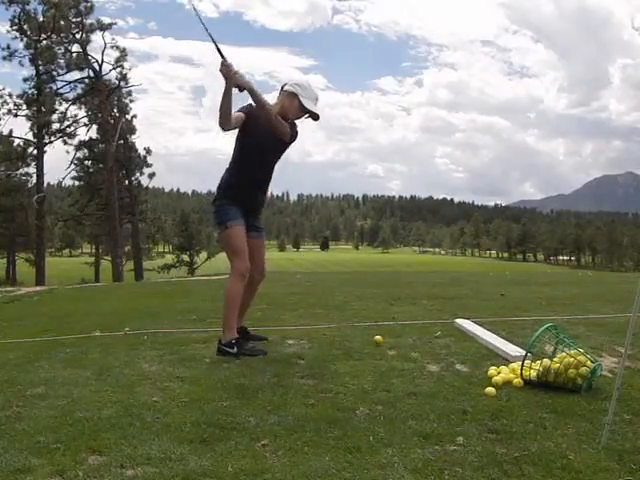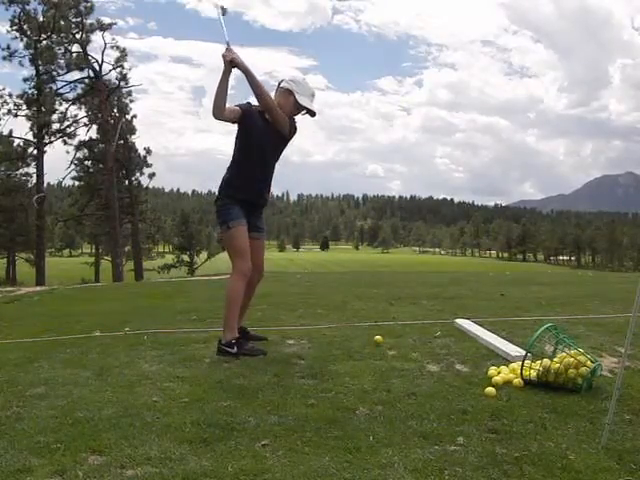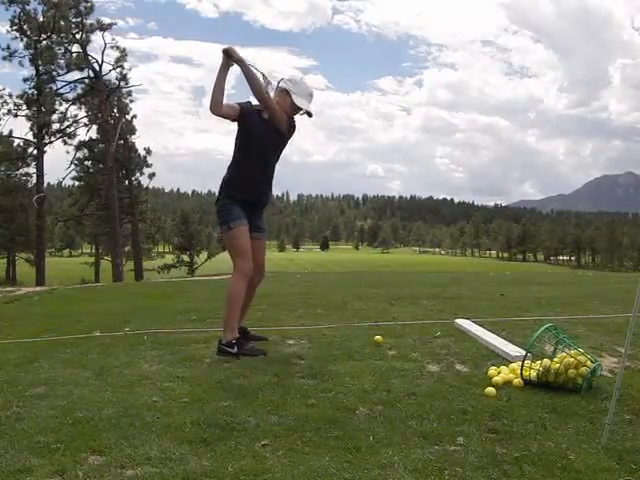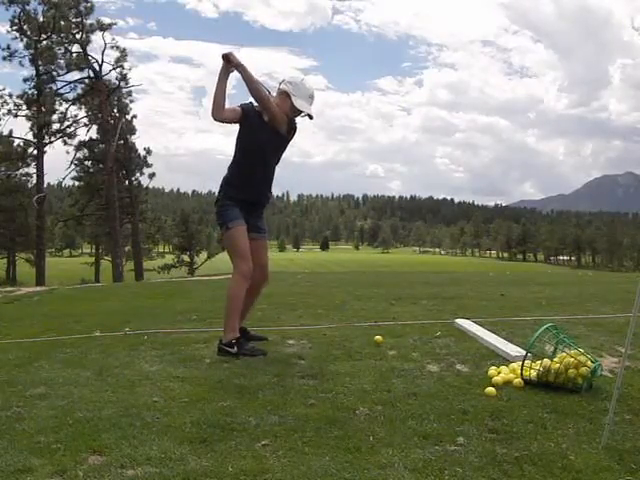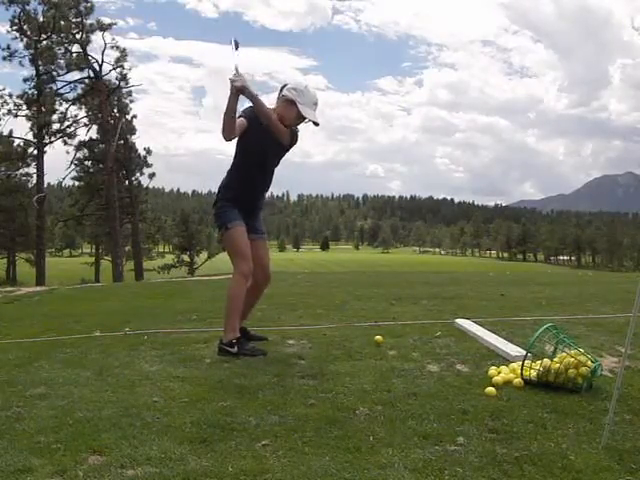
dt=0.3s
person 1, frame 1
left shoulder: (289, 132)
right shoulder: (250, 112)
left elbow: (272, 120)
right elbow: (226, 123)
left wrist: (248, 86)
right wrist: (229, 85)
left hip: (253, 208)
right hip: (229, 201)
left knee: (257, 272)
right knee: (241, 268)
left ankle: (237, 327)
right ankle: (228, 340)
person 1, frame 2
left shoulder: (289, 128)
right shoulder: (248, 112)
left elbow: (268, 105)
right elbow: (219, 113)
left wrist: (245, 69)
right wrist: (227, 71)
left hip: (255, 207)
right hip: (231, 201)
left knee: (256, 272)
right knee: (243, 268)
left ankle: (238, 328)
right ankle: (228, 340)
person 1, frame 3
left shoulder: (287, 126)
right shoulder: (247, 111)
left elbow: (265, 100)
right elbow: (216, 108)
left wrist: (241, 61)
right wrist: (225, 66)
left hip: (256, 206)
right hip: (232, 201)
left knee: (257, 273)
right knee: (244, 268)
left ankle: (238, 328)
right ankle: (228, 340)
person 1, frame 4
left shoulder: (288, 128)
right shoulder: (248, 112)
left elbow: (267, 105)
right elbow: (218, 114)
left wrist: (240, 67)
right wrist: (225, 71)
left hip: (256, 208)
right hip: (231, 202)
left knee: (260, 275)
right knee: (244, 269)
left ankle: (237, 327)
right ankle: (228, 340)
person 1, frame 5
left shoulder: (290, 135)
right shoulder: (251, 116)
left elbow: (272, 123)
right elbow: (228, 133)
left wrist: (249, 92)
right wrist: (234, 95)
left hip: (253, 209)
right hip: (229, 203)
left knee: (262, 276)
right knee: (244, 269)
left ankle: (238, 327)
right ankle: (229, 340)
